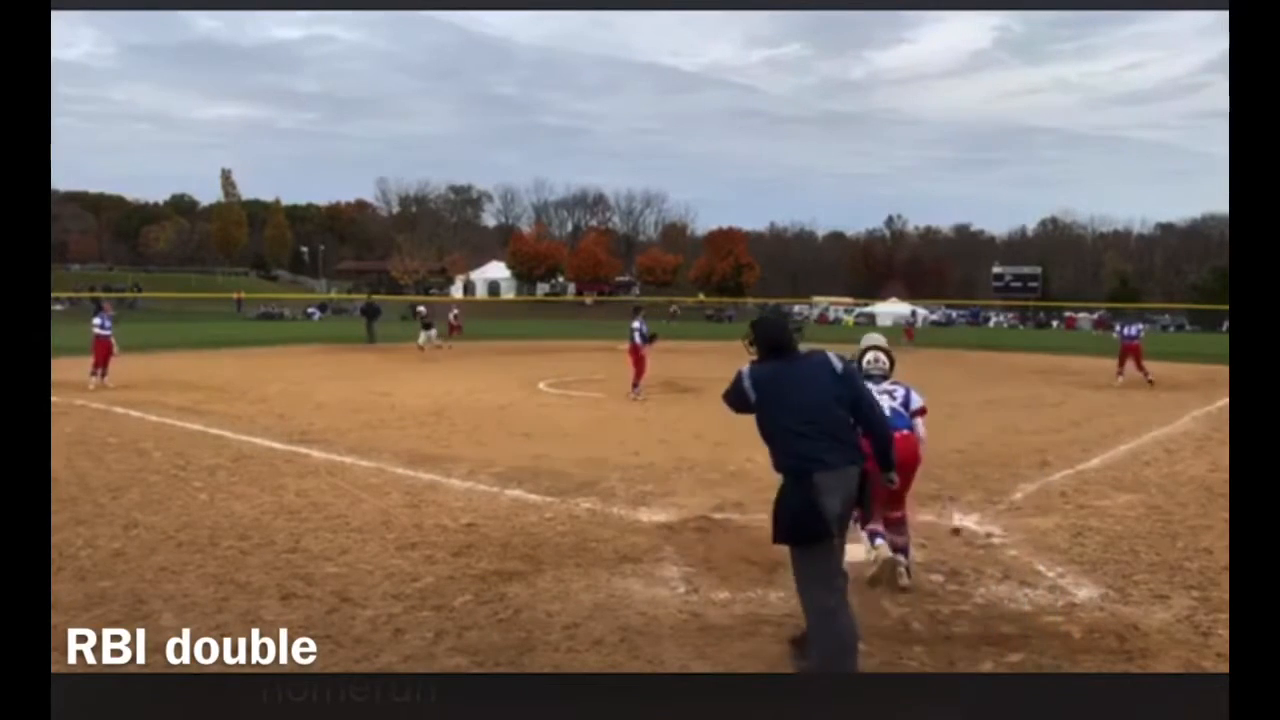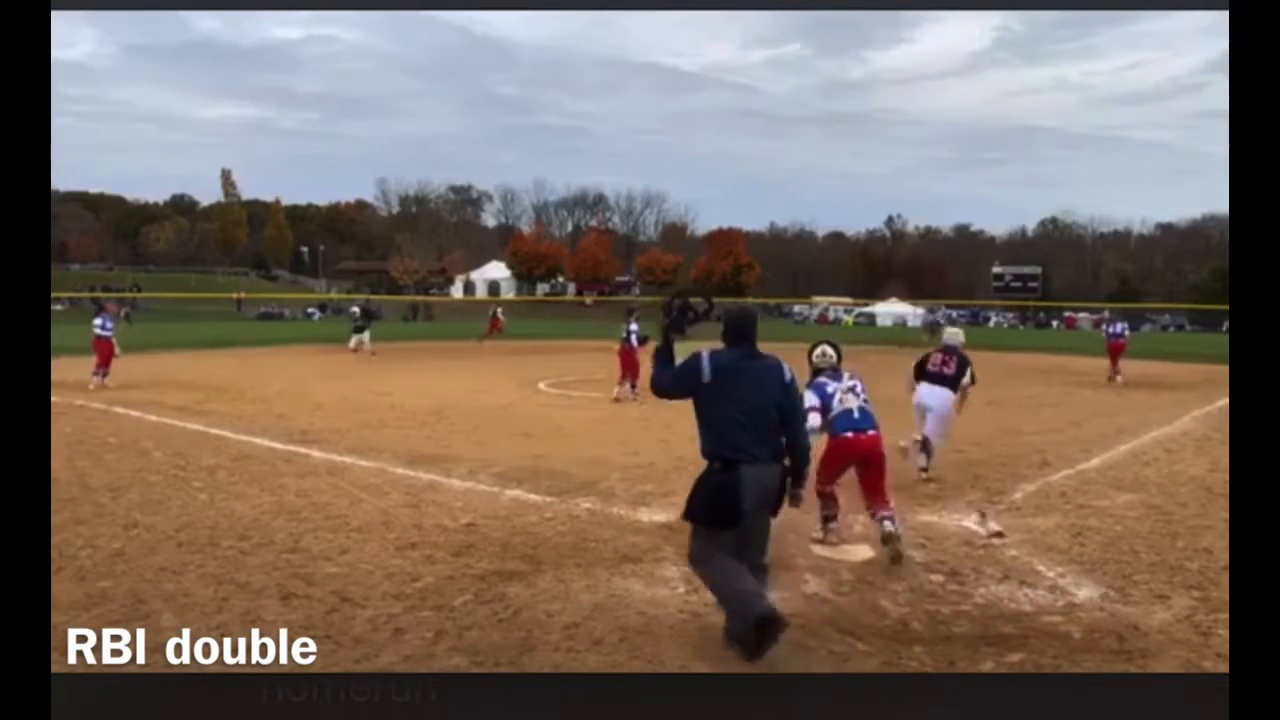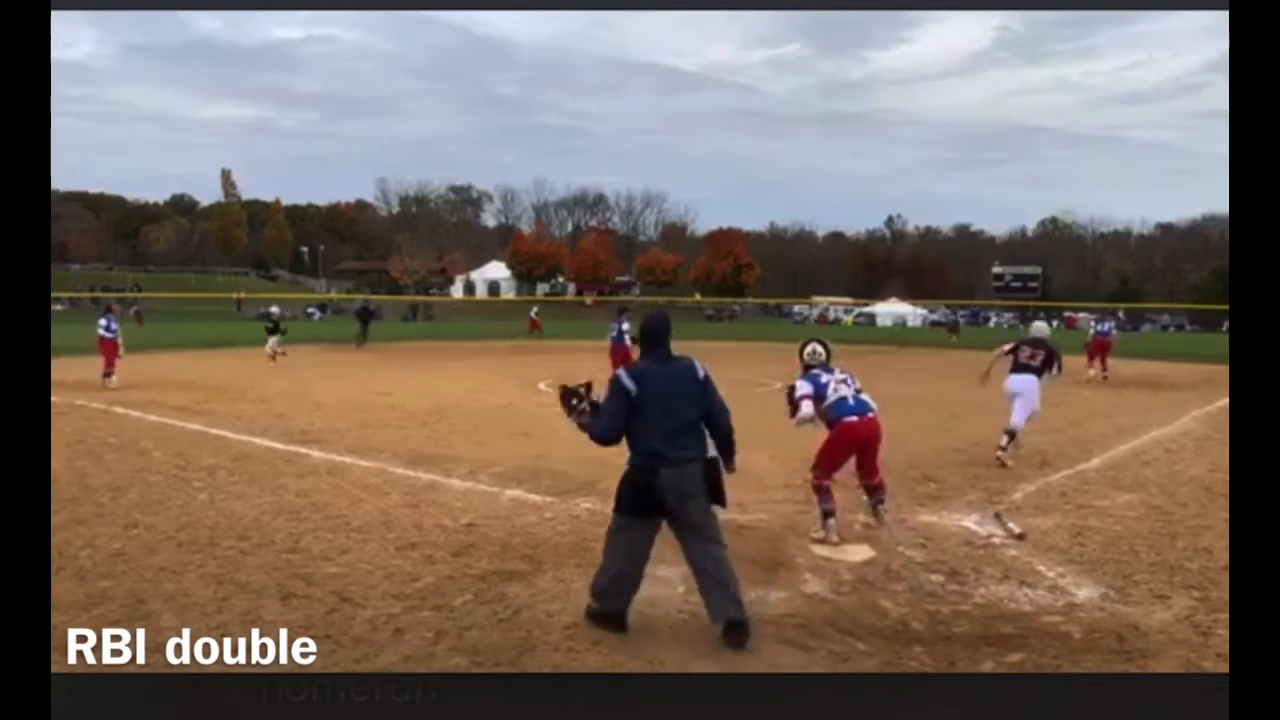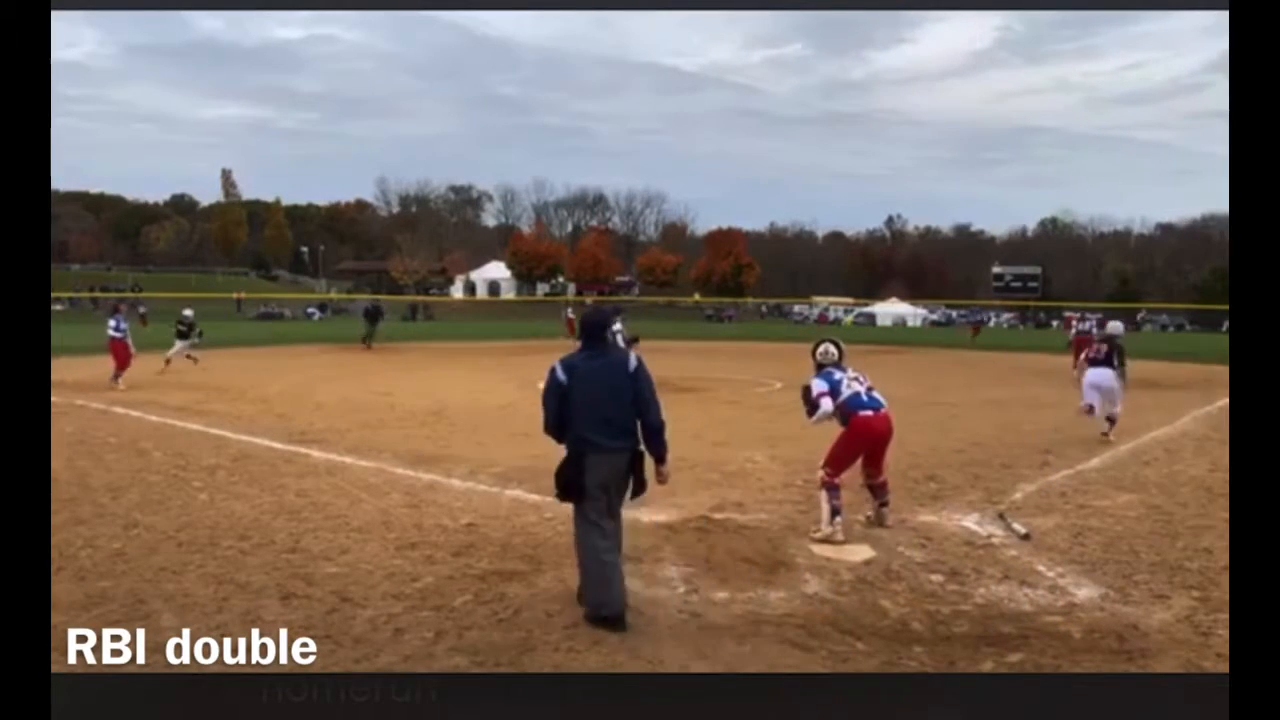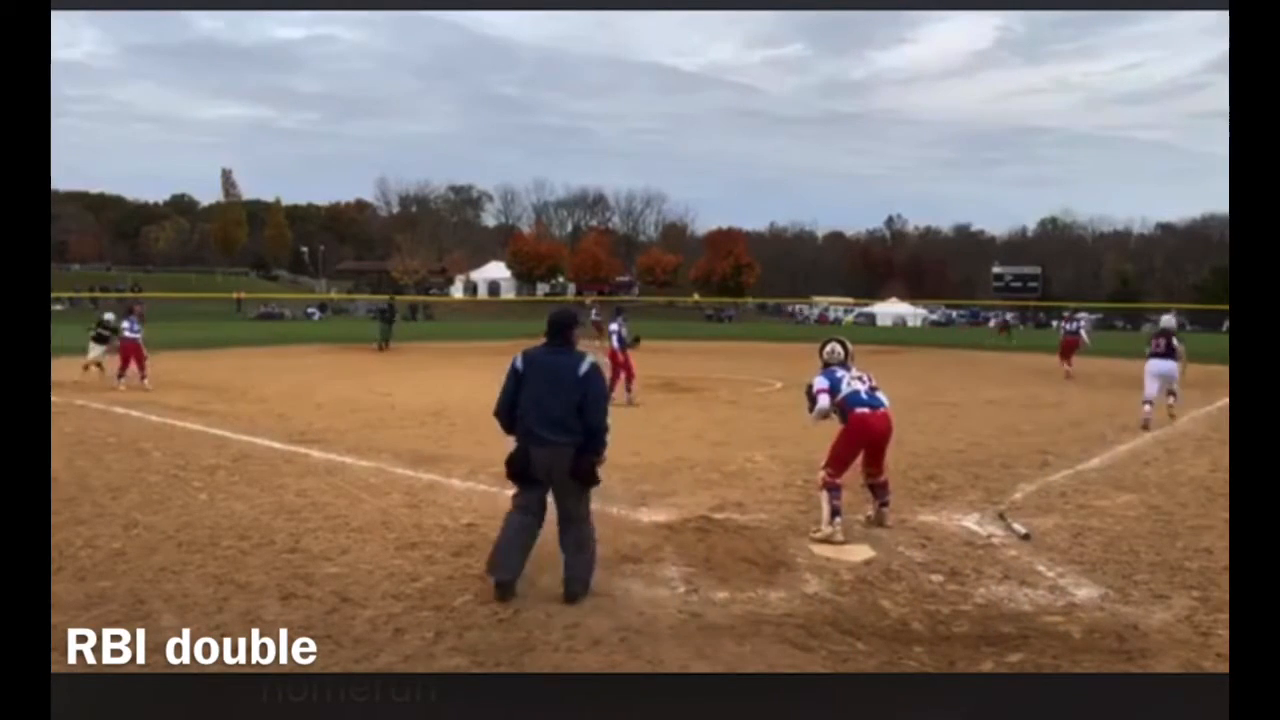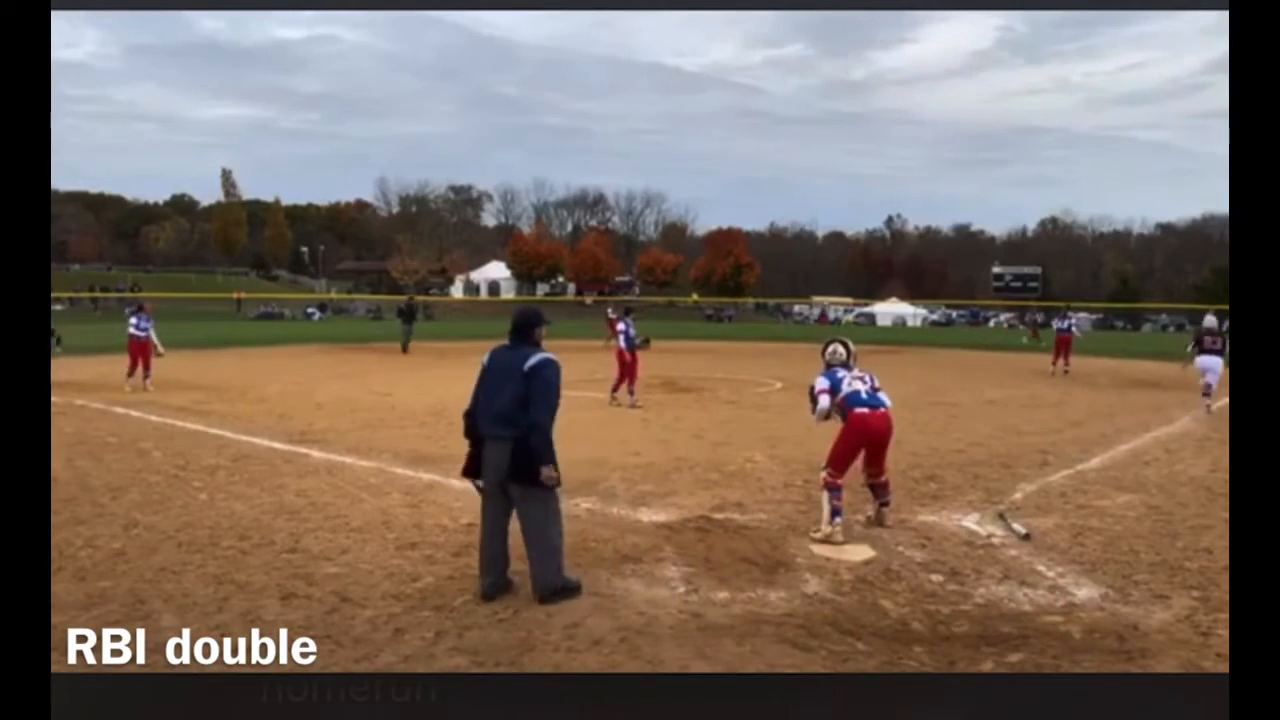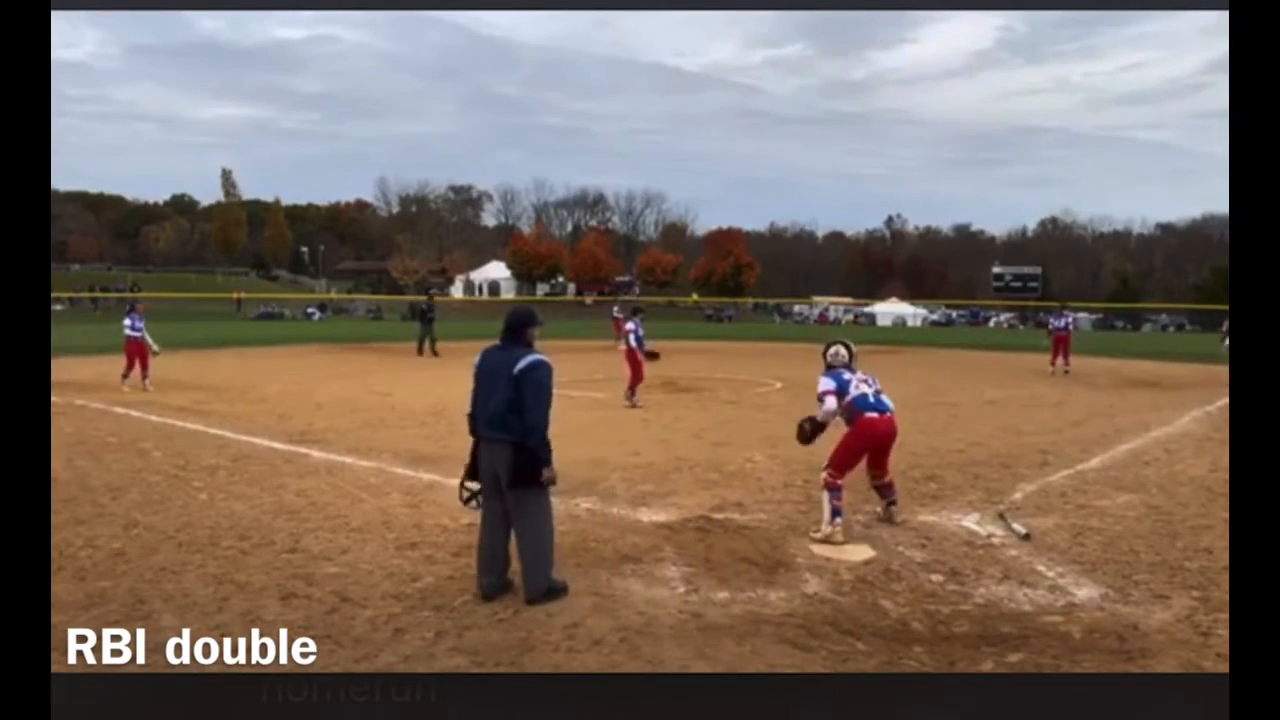
dt=0.4s
person 1, frame 1
left shoulder: (755, 378)
right shoulder: (831, 363)
left elbow: (734, 399)
right elbow: (874, 417)
left wrist: (759, 363)
right wrist: (886, 465)
left hip: (807, 486)
right hip: (848, 477)
left knee: (818, 577)
right knee: (827, 565)
left ankle: (832, 665)
right ankle: (819, 640)
person 1, frame 2
left shoulder: (708, 364)
right shoulder: (778, 370)
left elbow: (663, 385)
right elbow: (796, 431)
left wrist: (664, 344)
right wrist: (797, 479)
left hip: (729, 475)
right hip: (768, 475)
left knee: (707, 552)
right knee: (750, 555)
left ankle: (759, 616)
right ankle: (744, 631)
person 1, frame 3
left shoulder: (628, 378)
right shoulder: (694, 370)
left elbow: (609, 433)
right elbow: (721, 422)
left wrist: (587, 424)
right wrist: (727, 457)
left hip: (650, 477)
right hip: (693, 473)
left knee: (625, 542)
right knee: (707, 544)
left ankle: (608, 609)
right ankle: (733, 617)
person 1, frame 4
left shoulder: (564, 369)
right shoulder: (630, 362)
left elbow: (553, 425)
right elbow: (650, 416)
right wrist: (660, 458)
left hip: (586, 461)
right hip: (623, 458)
left knee: (595, 531)
right knee: (609, 520)
left ankle: (608, 608)
right ankle: (604, 593)
person 1, frame 5
left shoulder: (525, 360)
right shoulder: (586, 366)
left elbow: (503, 410)
right elbow: (595, 417)
left wrist: (520, 431)
right wrist: (597, 450)
left hip: (532, 452)
right hip: (571, 454)
left knee: (524, 514)
right knee: (577, 520)
left ankle: (504, 578)
right ankle: (576, 585)
person 1, frame 6
left shoulder: (493, 357)
right shoulder: (542, 363)
left elbow: (473, 408)
right elbow: (541, 418)
left wrist: (475, 443)
right wrist: (545, 460)
left hip: (491, 448)
right hip: (522, 450)
left knee: (493, 516)
right knee: (541, 517)
left ankle: (492, 581)
right ankle: (550, 583)
person 1, frame 7
left shoulder: (486, 357)
right shoulder: (533, 364)
left elbow: (476, 409)
right elbow: (536, 420)
right wrist: (543, 461)
left hip: (488, 448)
right hip: (518, 452)
left knee: (493, 517)
right knee: (533, 519)
left ankle: (491, 581)
right ankle: (539, 585)
person 2, frame 1
right shoulder: (904, 391)
right elbow: (920, 433)
left hip: (873, 445)
right hip: (906, 445)
left knee: (869, 503)
right knee: (894, 506)
left ankle: (880, 549)
right ankle: (900, 566)
person 2, frame 2
left shoulder: (813, 388)
right shoulder: (856, 381)
left elbow: (814, 424)
left wrist: (804, 428)
left hip: (843, 441)
right hip: (872, 439)
left knee: (824, 481)
right knee: (876, 496)
left ankle: (830, 530)
right ankle: (888, 527)
person 2, frame 3
left shoulder: (806, 381)
right shoulder: (845, 375)
left elbow: (806, 413)
right elbow: (872, 405)
left wrist: (797, 419)
left hip: (846, 428)
right hip: (871, 424)
left knee: (821, 475)
right knee: (868, 469)
left ankle: (829, 529)
right ankle: (879, 509)
person 2, frame 4
left shoulder: (820, 380)
right shoulder: (855, 375)
left elbow: (827, 409)
right elbow: (880, 401)
left wrist: (814, 418)
left hip: (861, 424)
right hip: (884, 421)
left knee: (829, 473)
right knee: (873, 468)
left ankle: (832, 527)
right ankle: (881, 513)
person 2, frame 5
left shoulder: (823, 378)
right shoulder: (862, 375)
left elbow: (823, 406)
right elbow: (884, 402)
left wrist: (815, 415)
left hip: (859, 422)
right hip: (883, 419)
left knee: (830, 474)
right knee: (874, 467)
left ankle: (832, 527)
right ankle: (881, 513)
person 2, frame 6
left shoulder: (825, 378)
right shoulder: (866, 376)
left elbow: (823, 406)
right elbow: (887, 403)
left wrist: (818, 417)
left hip: (858, 421)
right hip: (883, 419)
left knee: (832, 474)
right knee: (875, 467)
left ankle: (832, 527)
right ankle: (882, 512)
person 2, frame 7
left shoulder: (829, 378)
right shoulder: (866, 377)
left elbow: (830, 407)
right elbow: (889, 406)
left wrist: (819, 420)
left hip: (865, 426)
right hip: (888, 424)
left knee: (832, 473)
right knee: (877, 468)
left ankle: (832, 527)
right ankle: (891, 509)
